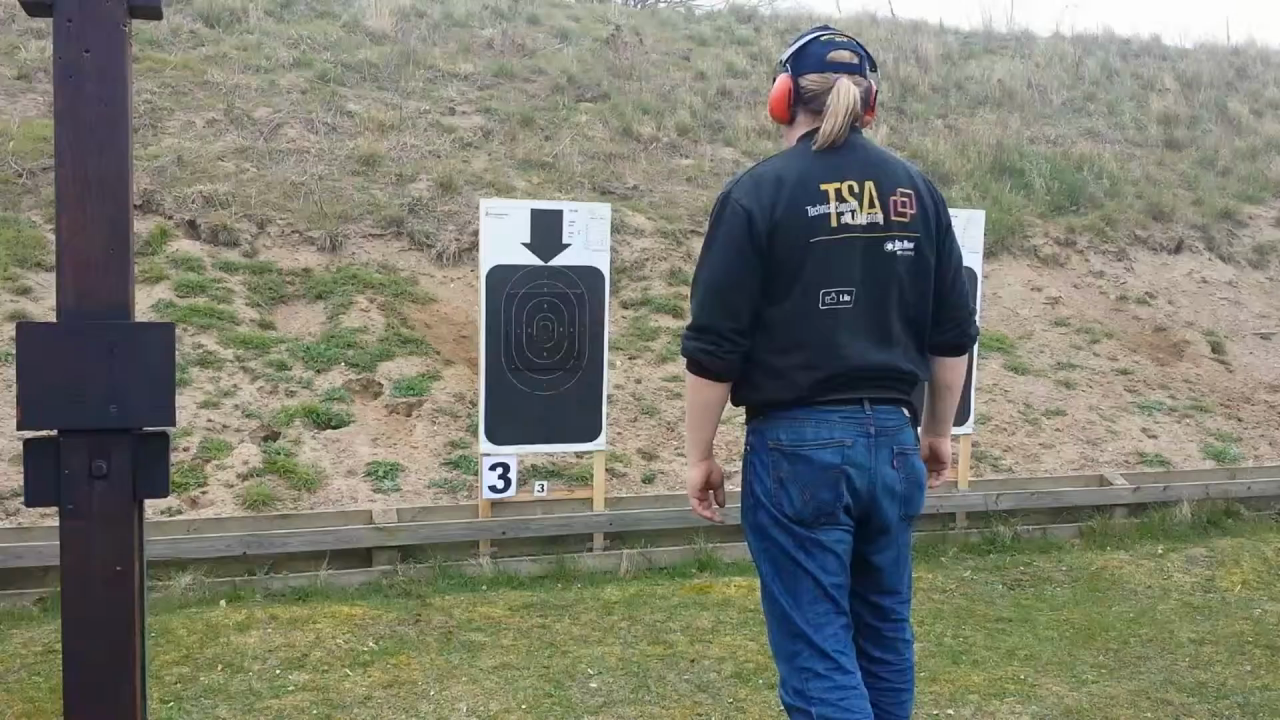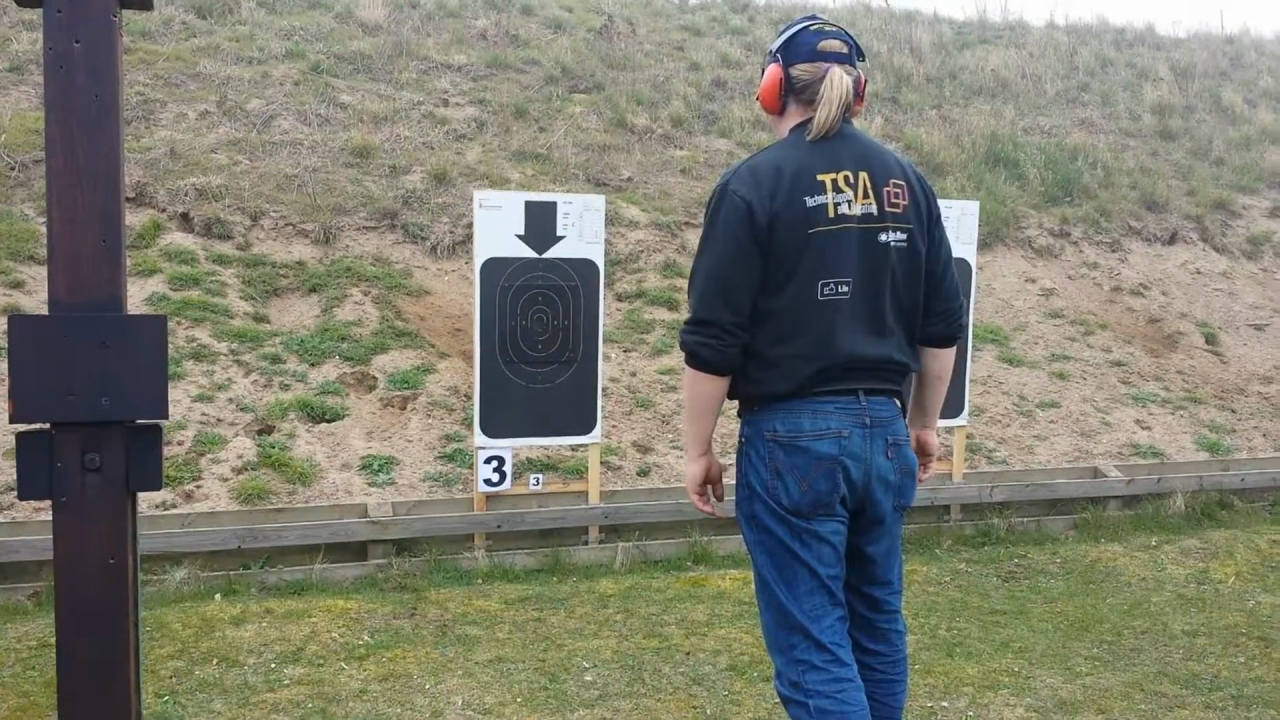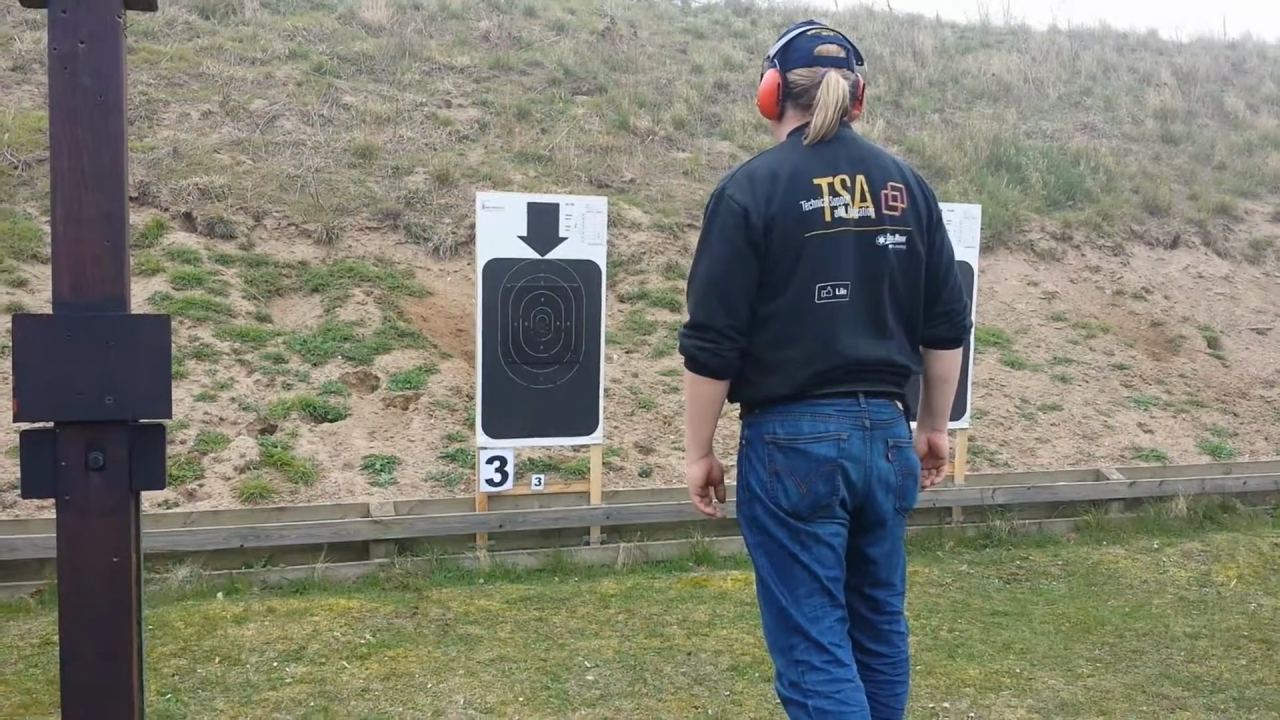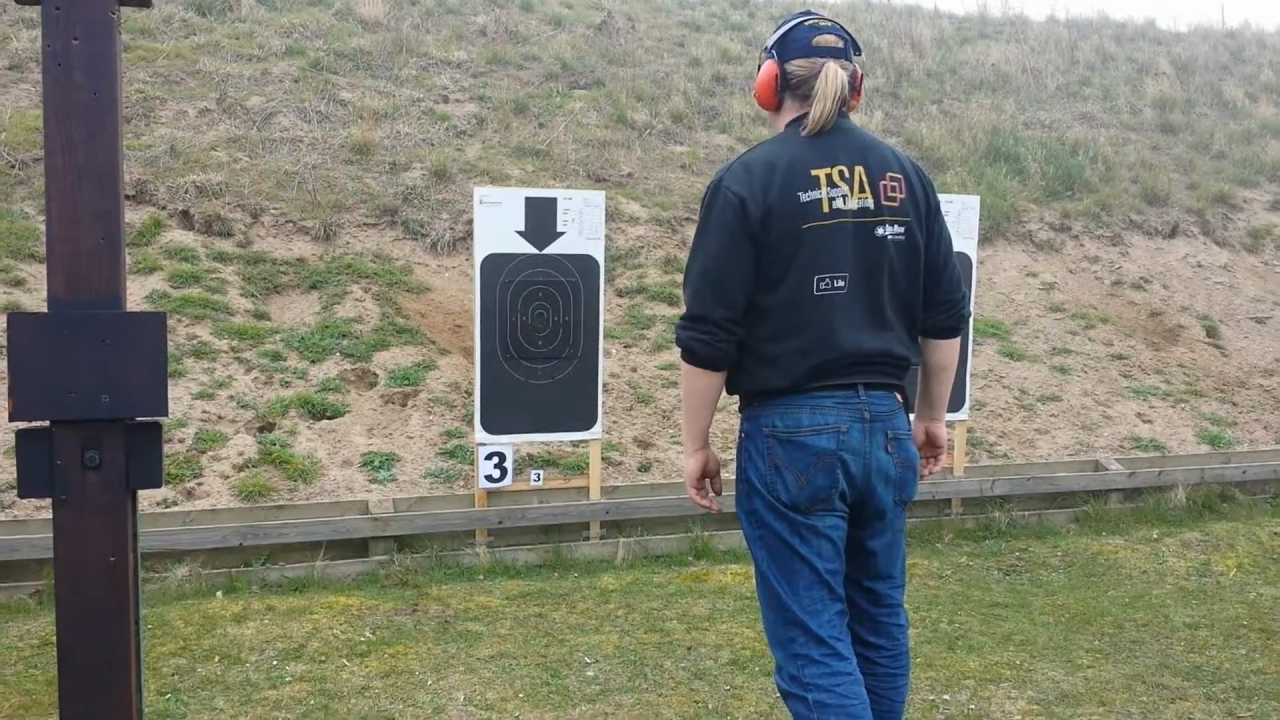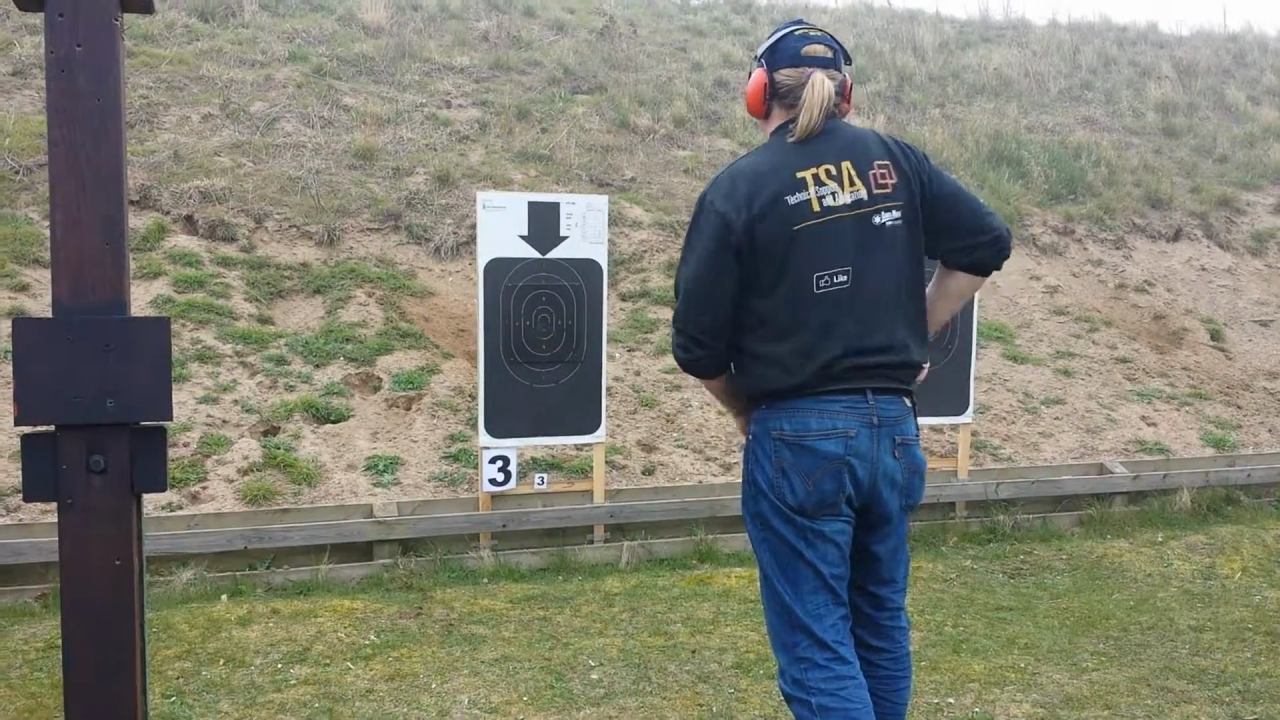
dt=0.7s
person 1, frame 1
left shoulder: (758, 192)
right shoulder: (917, 191)
left elbow: (713, 346)
right elbow: (953, 335)
left wrist: (699, 454)
right wrist: (937, 431)
left hip: (797, 445)
right hip: (890, 440)
left knee: (815, 650)
right knee: (884, 631)
person 1, frame 2
left shoulder: (753, 184)
right shoulder: (906, 181)
left elbow: (713, 340)
right elbow: (941, 324)
left wrist: (698, 448)
right wrist: (922, 423)
left hip: (792, 437)
right hip: (881, 431)
left knee: (811, 642)
right knee: (877, 621)
person 1, frame 3
left shoulder: (751, 188)
right shoulder: (906, 185)
left elbow: (711, 343)
right elbow: (946, 326)
left wrist: (698, 451)
right wrist: (933, 425)
left hip: (792, 439)
right hip: (884, 433)
left knee: (812, 643)
right knee: (878, 622)
person 1, frame 4
left shoulder: (748, 180)
right shoulder: (905, 175)
left elbow: (708, 335)
right elbow: (945, 316)
left wrist: (695, 443)
right wrist: (932, 415)
left hip: (792, 433)
right hip: (883, 426)
left knee: (811, 638)
right knee: (879, 617)
person 1, frame 5
left shoulder: (736, 190)
right shoulder: (895, 160)
left elbow: (697, 346)
right elbow: (986, 246)
left wrist: (744, 406)
left hip: (798, 436)
right hip: (891, 429)
left knee: (816, 643)
right knee: (881, 623)
